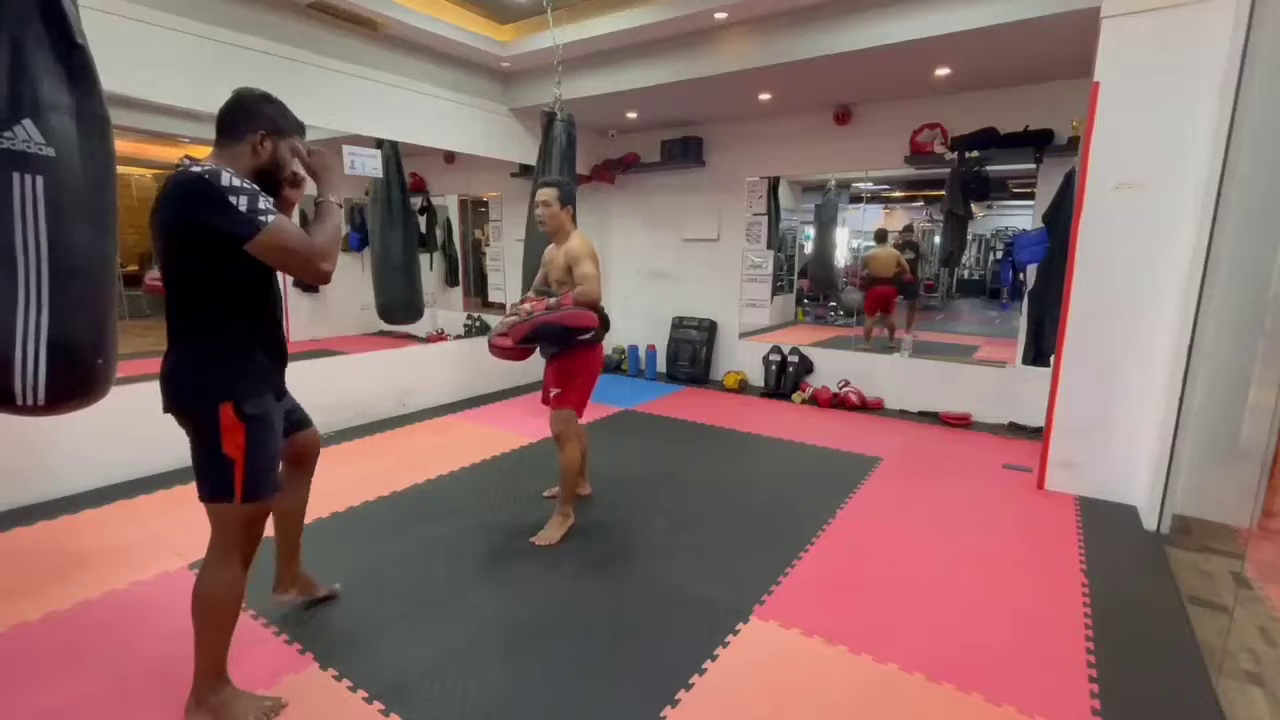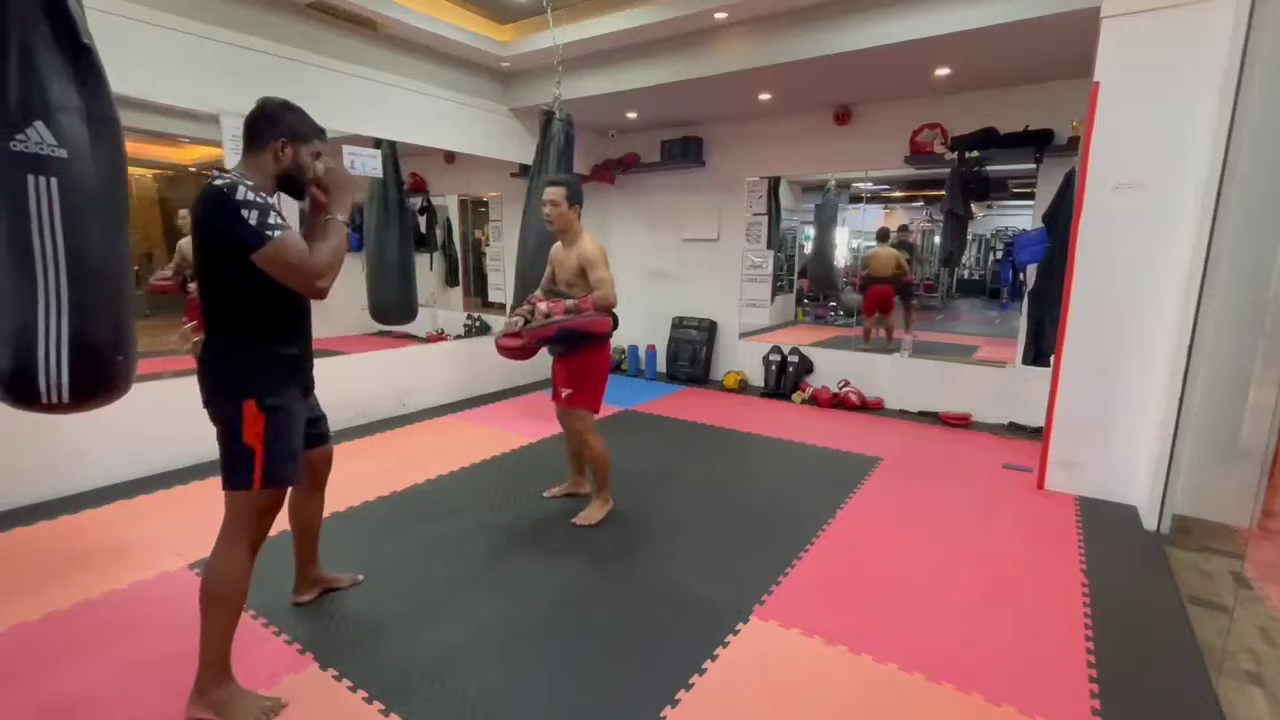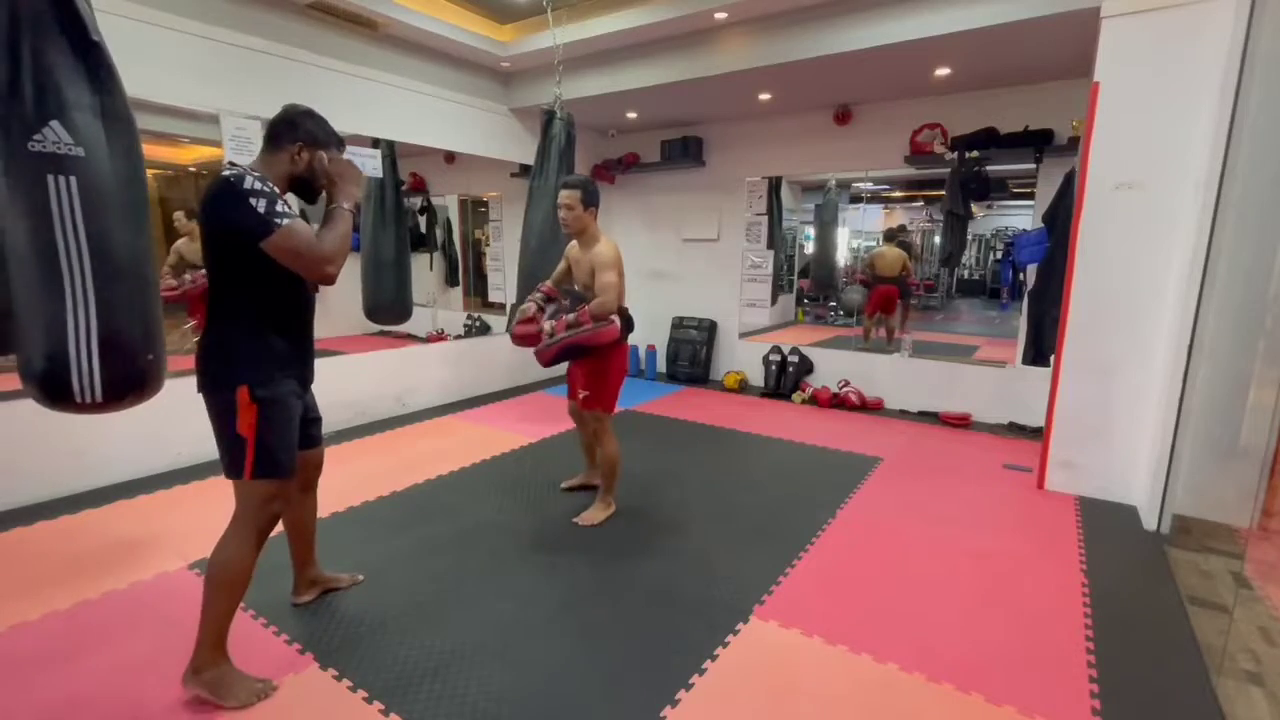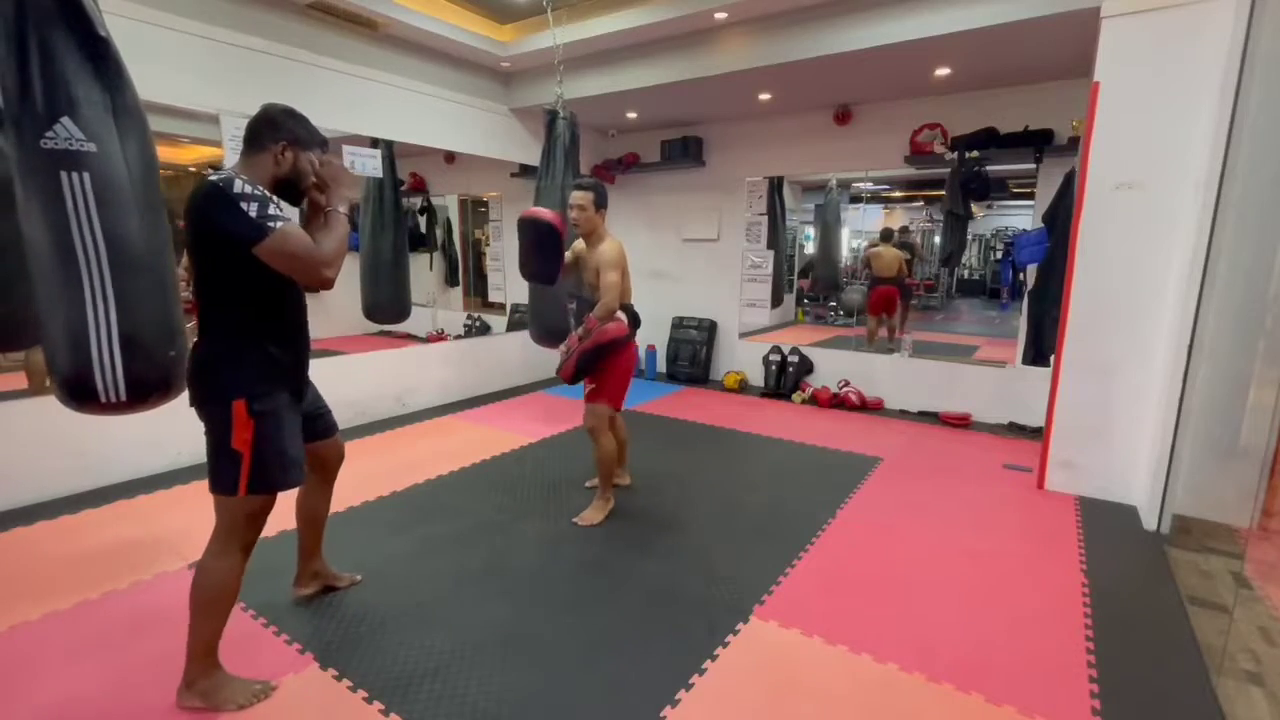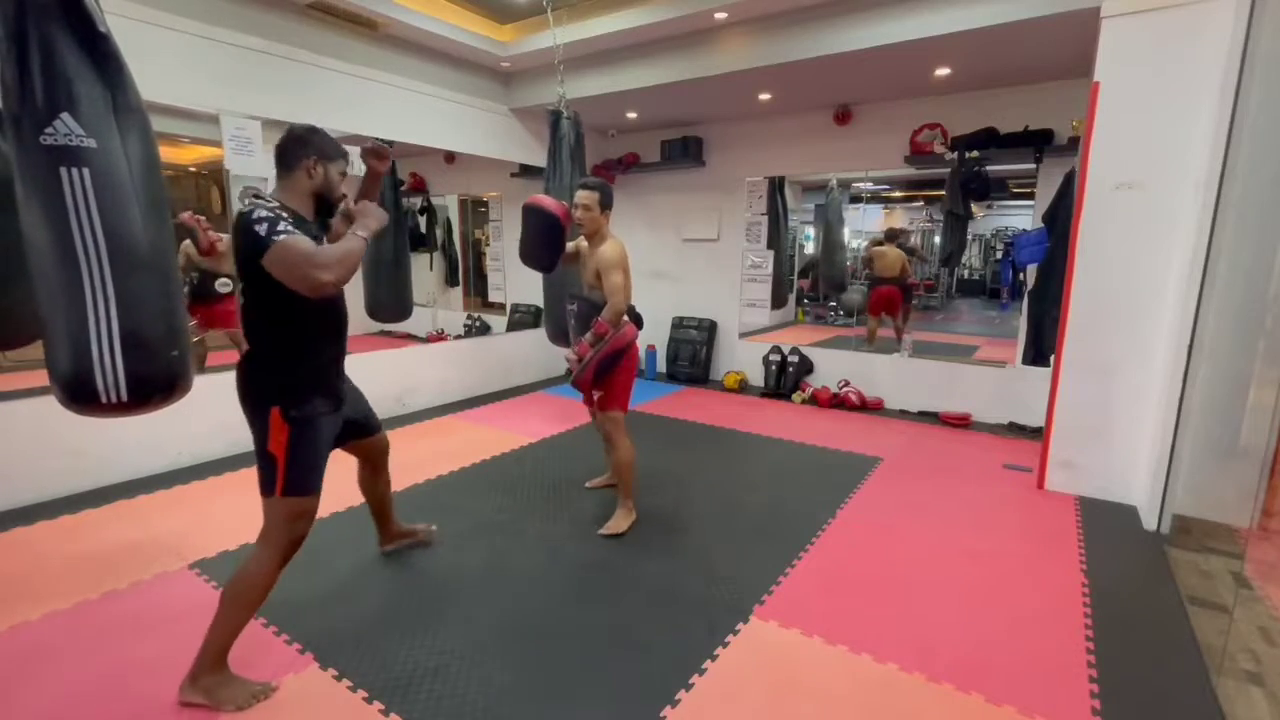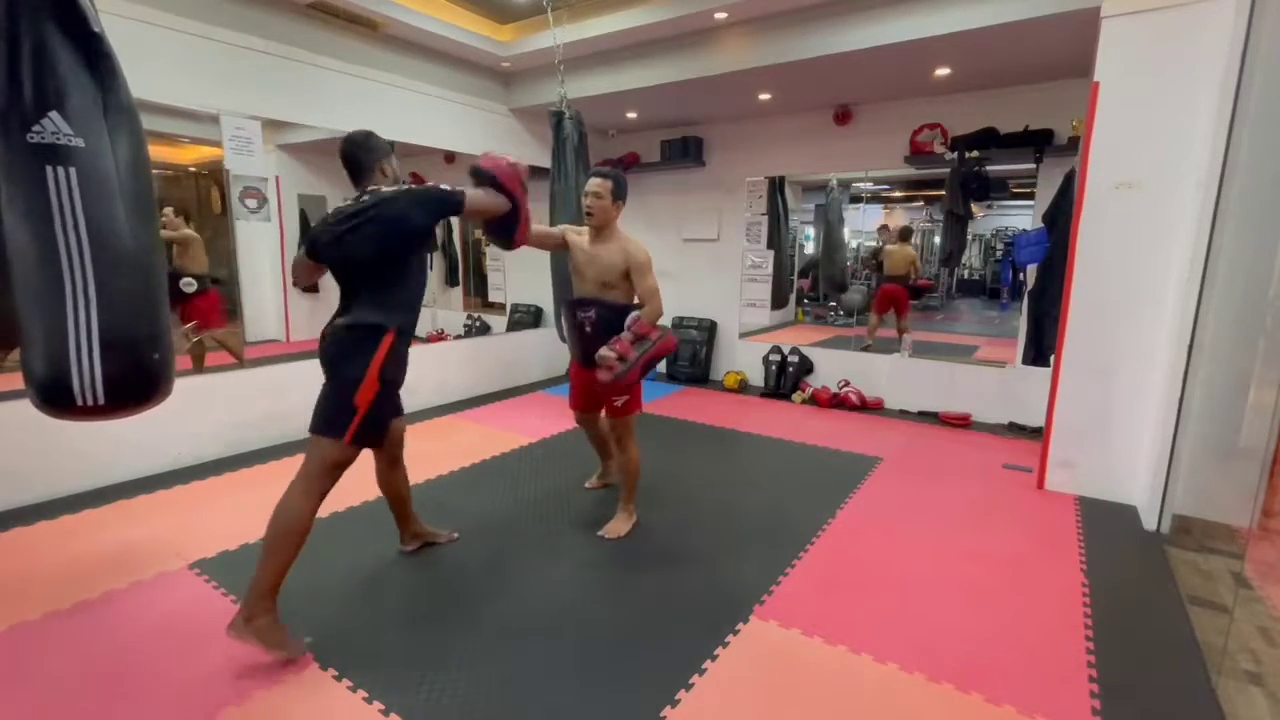
dt=0.3s
person 1, frame 1
left shoulder: (198, 188)
right shoulder: (217, 189)
right elbow: (317, 264)
left wrist: (280, 210)
right wrist: (330, 191)
left hip: (243, 377)
right hip: (225, 387)
left knee: (302, 449)
right knee: (237, 532)
left ankle: (291, 577)
person 1, frame 2
left shoulder: (252, 201)
right shoulder: (233, 200)
left elbow: (296, 268)
right elbow: (314, 280)
left wrist: (318, 209)
right wrist: (339, 207)
left hip: (282, 372)
right hip: (253, 383)
left knee: (316, 464)
right knee: (248, 521)
left ankle: (309, 576)
person 1, frame 3
left shoulder: (263, 197)
right shoulder: (242, 190)
left elbow: (308, 260)
right elbow: (323, 265)
left wrist: (334, 205)
right wrist: (346, 200)
left hip: (281, 367)
right hip: (249, 375)
left knee: (305, 470)
right knee: (258, 509)
left ankle: (307, 577)
right ankle: (208, 664)
person 1, frame 4
left shoulder: (252, 201)
right shoulder: (230, 195)
left elbow: (297, 257)
right elbow: (321, 269)
left wrist: (319, 206)
right wrist: (339, 203)
left hip: (281, 374)
right hip: (245, 385)
left knee: (327, 455)
right knee: (240, 527)
left ankle: (311, 570)
right ankle: (200, 678)
person 1, frame 5
left shoulder: (300, 221)
right shoulder: (263, 219)
left elbow: (329, 250)
right elbow: (320, 276)
left wrist: (356, 212)
right wrist: (365, 227)
left hip: (325, 379)
right hip: (287, 394)
left knee: (376, 448)
right knee: (286, 530)
left ankle: (389, 531)
right ankle: (206, 674)
person 1, frame 6
left shoulder: (334, 221)
right shoulder: (411, 202)
left elbow: (303, 275)
right elbow: (497, 204)
right wrist: (444, 195)
left hip: (349, 337)
right hip: (373, 345)
left knee: (389, 439)
right knee: (320, 470)
left ankle: (411, 530)
right ankle: (256, 612)
person 2, frame 1
left shoulder: (578, 247)
right shoulder: (550, 251)
left elbow: (591, 293)
right elbow: (535, 292)
left wrist: (545, 306)
right wrist: (521, 314)
left hip: (580, 348)
right hip: (561, 346)
left knee: (562, 428)
right knee: (568, 422)
left ankle: (564, 513)
right ankle: (579, 483)
person 2, frame 2
left shoulder: (589, 250)
right shoulder: (556, 250)
left elbow: (607, 298)
right elbow: (545, 292)
left wrist: (559, 308)
right wrist: (523, 316)
left hip: (589, 348)
right hip: (566, 346)
left knee: (583, 424)
right knee: (567, 417)
left ankle: (603, 498)
right ankle: (578, 481)
person 2, frame 3
left shoulder: (604, 252)
right shoulder: (573, 249)
left elbow: (607, 305)
right elbow: (555, 282)
right wrist: (535, 304)
left hip: (606, 349)
left knee: (599, 424)
right knee: (578, 412)
left ankle: (606, 499)
right ankle: (592, 472)
person 2, frame 4
left shoulder: (608, 251)
right shoulder: (581, 247)
left elbow: (609, 305)
left hip: (615, 348)
left knee: (595, 421)
right knee: (608, 415)
left ankle: (604, 498)
right ankle: (619, 472)
person 2, frame 5
left shoulder: (610, 252)
right shoulder: (584, 245)
left elbow: (617, 307)
left knee: (612, 426)
right knee: (601, 417)
left ankle: (626, 507)
right ankle: (616, 473)
person 2, frame 6
left shoulder: (632, 253)
right shoulder: (572, 237)
left elbow: (653, 307)
right elbow: (526, 234)
right hip: (582, 353)
left knee: (622, 432)
right knee: (586, 418)
left ankle: (627, 510)
right ankle: (607, 470)
